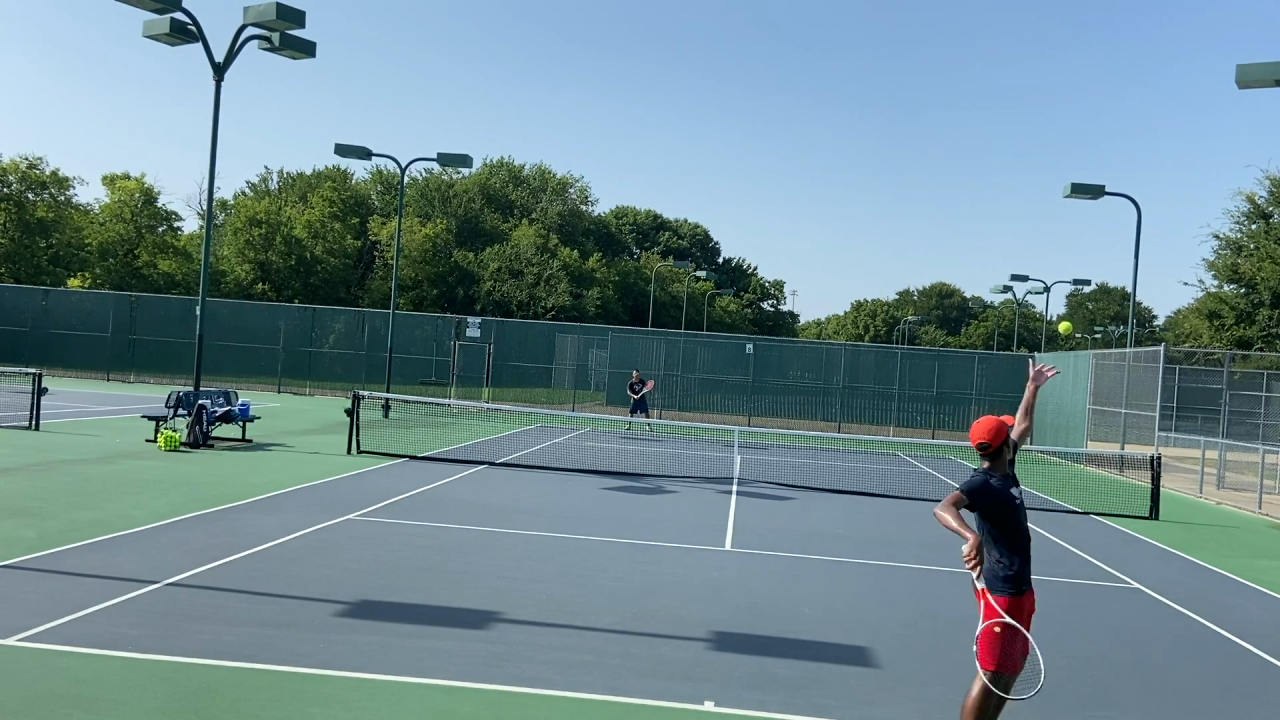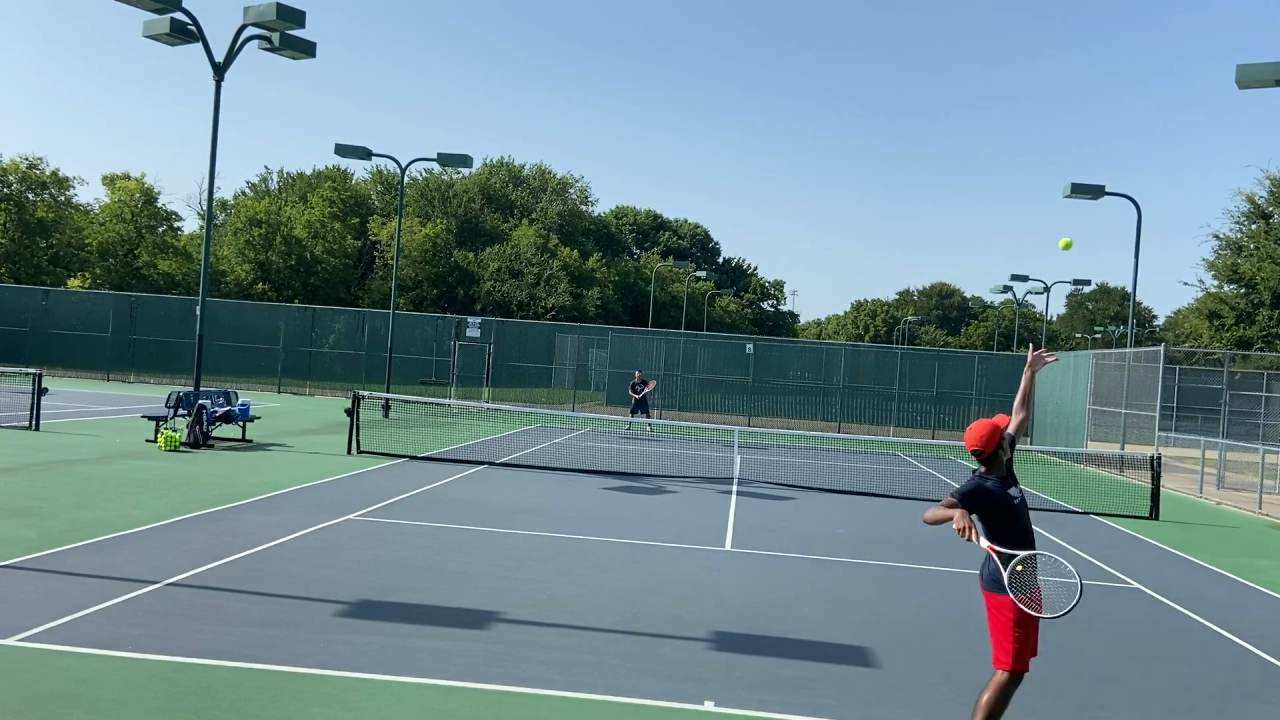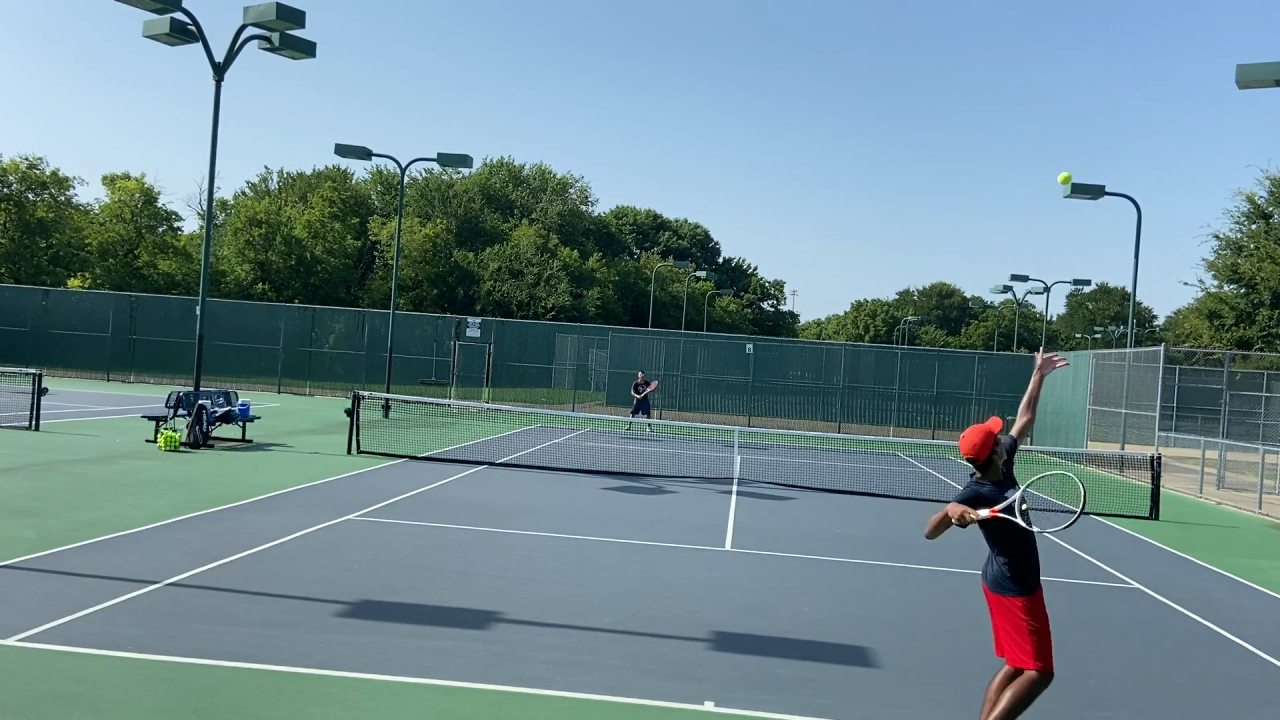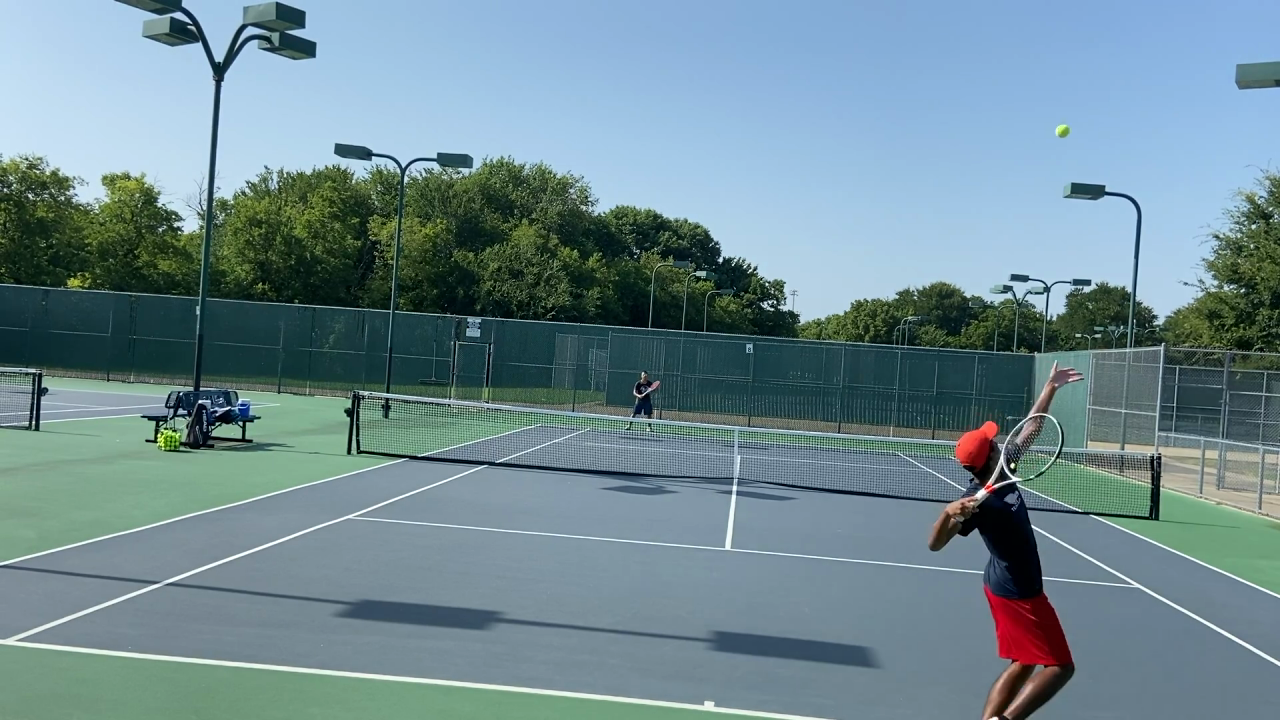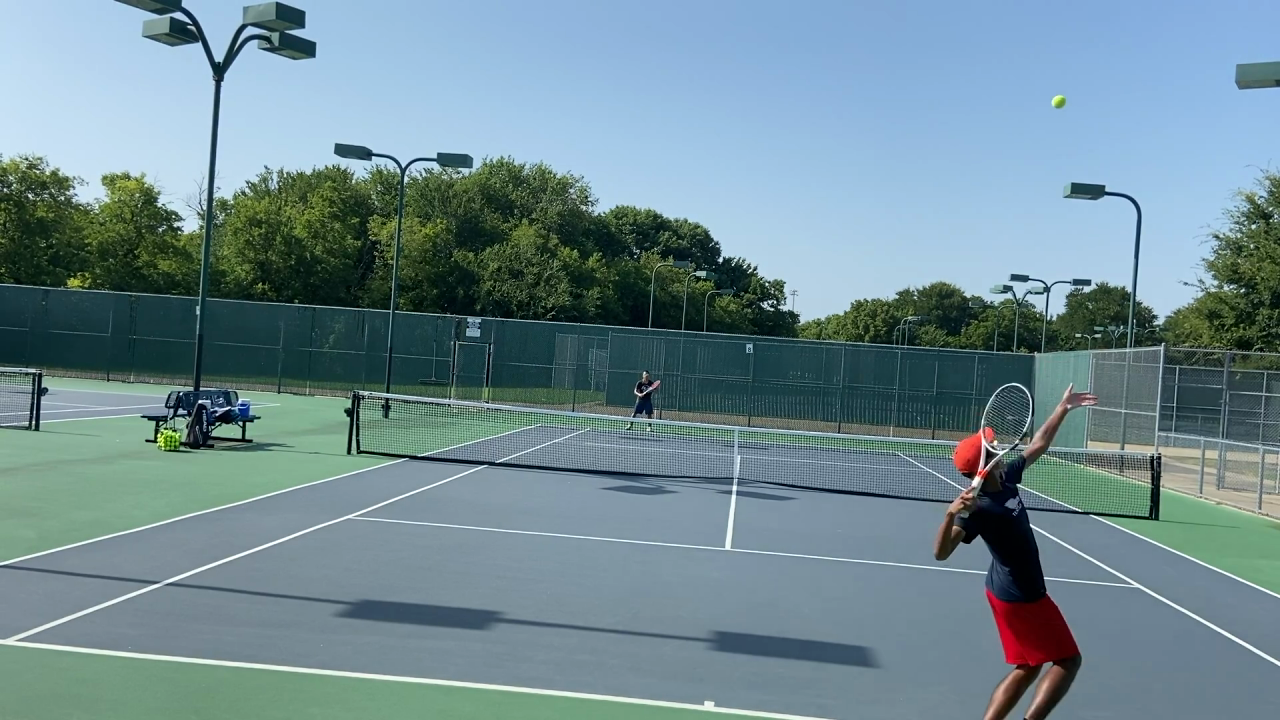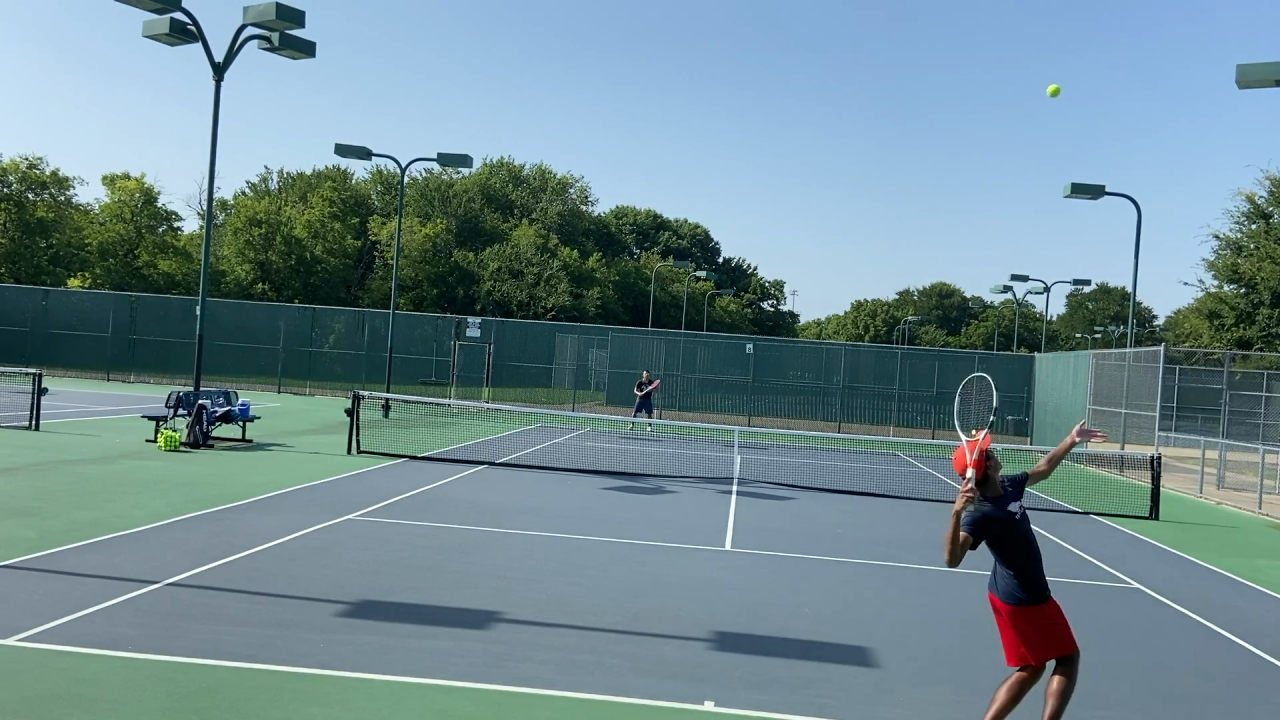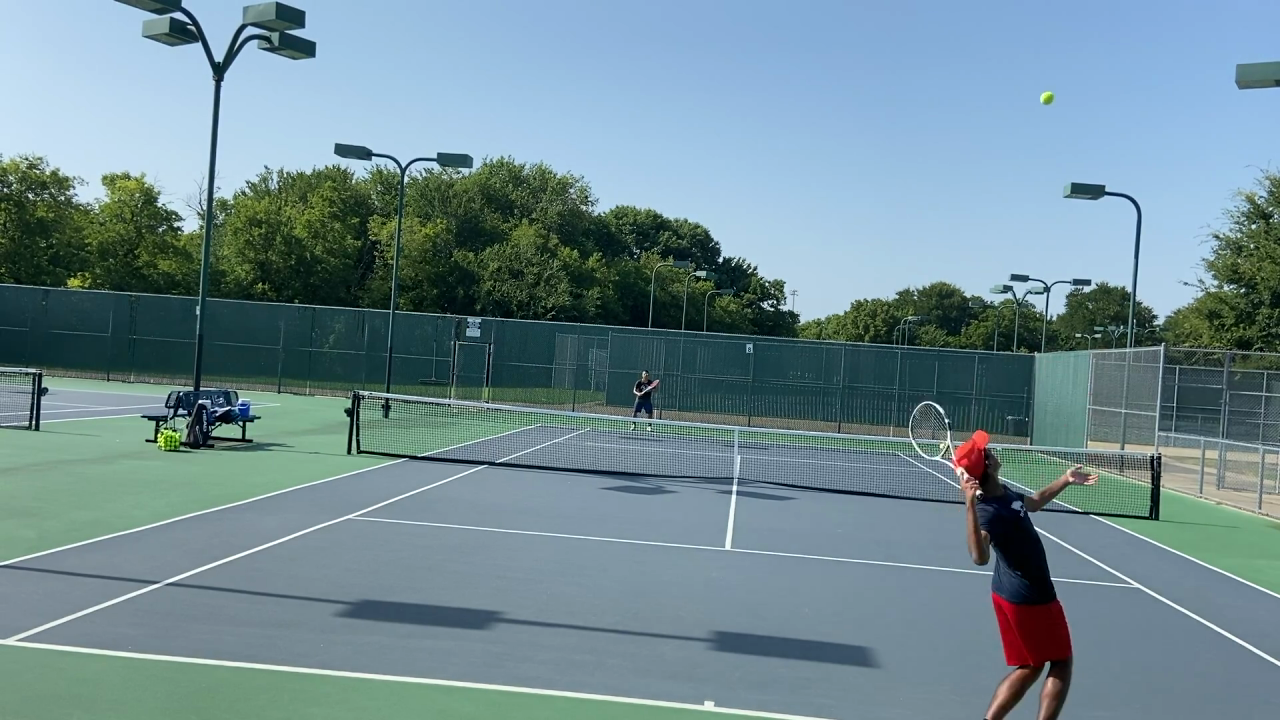
dt=0.1s
person 1, frame 1
left shoulder: (1001, 467)
right shoulder: (981, 484)
left elbow: (1023, 425)
right elbow: (942, 509)
left wrist: (1033, 386)
right wrist: (967, 535)
left hip: (1016, 586)
right hip: (1002, 588)
left knee: (1012, 664)
right knee: (992, 673)
person 1, frame 2
left shoulder: (1002, 468)
right shoulder: (978, 488)
left elbow: (1020, 416)
right elbow: (930, 514)
left wrist: (1029, 372)
right wrist: (957, 514)
right hip: (1008, 588)
left knee: (1013, 666)
right knee: (1010, 672)
person 1, frame 3
left shoulder: (1000, 464)
right shoulder: (976, 494)
left elbow: (1024, 419)
right elbow: (930, 532)
left wrist: (1038, 375)
right wrist: (950, 511)
left hip: (1012, 584)
right hip: (1014, 589)
left knee: (1019, 664)
right knee: (1038, 672)
person 1, frame 4
left shoulder: (1001, 471)
right shoulder: (978, 501)
right elbow: (934, 544)
left wrist: (1051, 386)
right wrist: (949, 512)
left hip: (1016, 588)
right hip: (1018, 593)
left knee: (1023, 665)
right knee: (1059, 668)
person 1, frame 5
left shoulder: (1005, 476)
right shoulder: (978, 507)
left elbow: (1037, 445)
right elbow: (941, 552)
left wrist: (1063, 407)
right wrist: (952, 512)
left hip: (1010, 590)
right hip: (1023, 596)
left knee: (1027, 666)
right knee: (1067, 660)
person 1, frame 6
left shoulder: (1006, 486)
right shoulder: (980, 514)
left elbow: (1041, 470)
right elbow: (953, 559)
left wrist: (1073, 439)
right wrist: (956, 512)
left hip: (1009, 593)
right hip: (1026, 597)
left knee: (1028, 668)
right knee: (1067, 659)
person 1, frame 7
left shoulder: (997, 492)
right shoulder: (986, 511)
left elbow: (1033, 501)
right elbow: (979, 557)
left wrist: (1065, 480)
right wrist: (970, 507)
left hip: (1008, 593)
right hip: (1028, 598)
left knee: (1026, 670)
right knee: (1060, 664)
